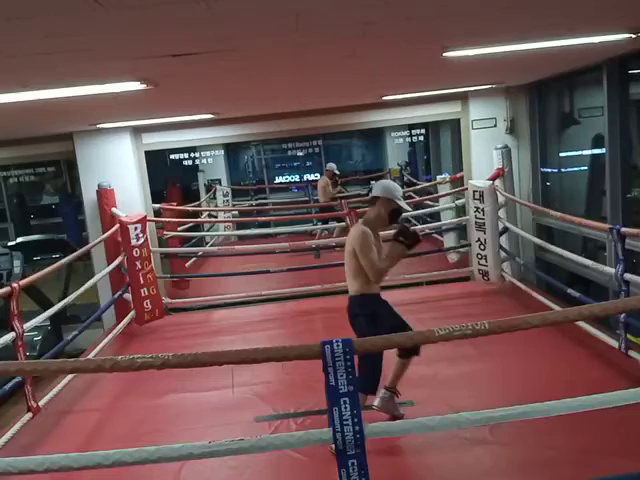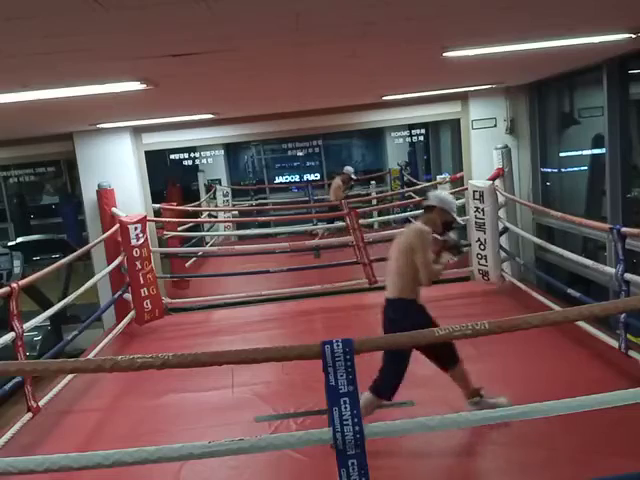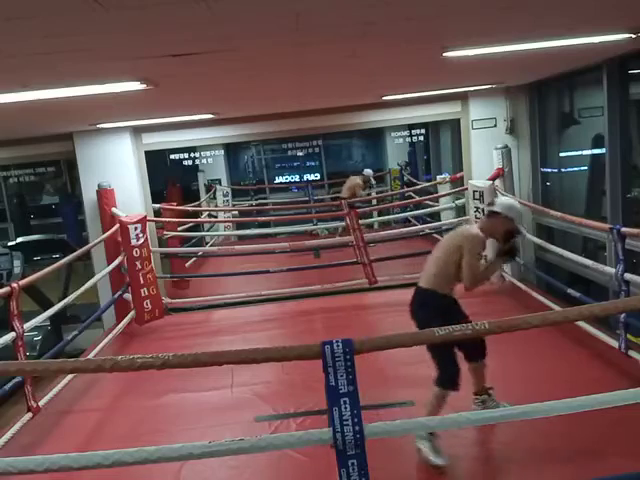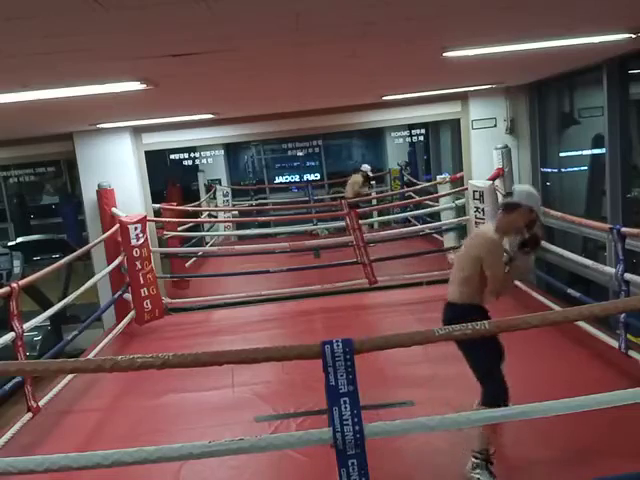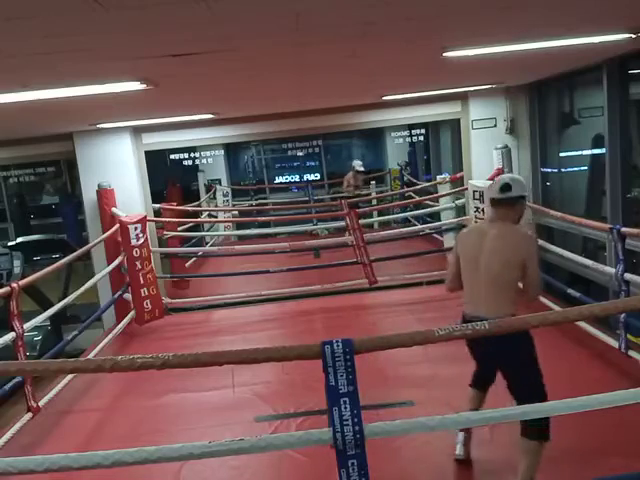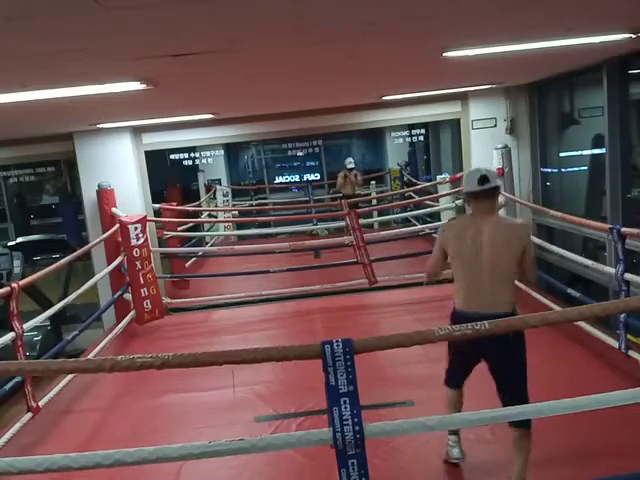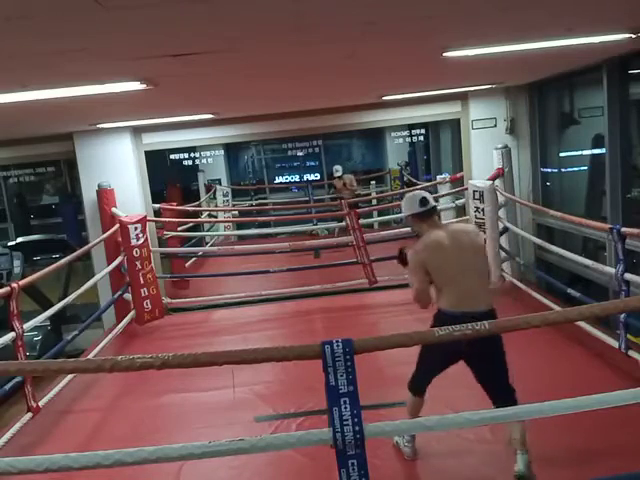
dt=0.3s
person 1, frame 1
left shoulder: (372, 232)
right shoulder: (362, 233)
left elbow: (381, 263)
right elbow: (376, 274)
left wrist: (398, 245)
right wrist: (399, 246)
left hip: (375, 302)
right hip: (364, 308)
left knee: (410, 343)
right knee: (369, 376)
left ankle: (387, 397)
person 1, frame 2
left shoulder: (413, 233)
right shoulder: (422, 233)
right elbow: (427, 278)
left wrist: (437, 257)
right wrist: (445, 259)
left hip: (409, 308)
right hip: (401, 311)
left knee: (447, 352)
right knee: (387, 382)
left ankle: (476, 400)
person 1, frame 3
left shoulder: (471, 233)
right shoulder: (476, 238)
left elbow: (467, 274)
right elbow: (470, 282)
left wrist: (494, 261)
right wrist: (498, 261)
left hip: (442, 301)
right hip: (428, 303)
left knee: (475, 345)
right knee: (449, 372)
left ankle: (481, 396)
right ankle: (427, 436)
person 1, frame 4
left shoulder: (490, 232)
right shoulder: (492, 241)
right elbow: (496, 290)
left wrist: (515, 258)
right wrist: (522, 258)
left hip: (469, 309)
right hip: (461, 315)
left knee: (495, 355)
right knee: (497, 389)
left ankle: (486, 403)
person 1, frame 5
left shoulder: (465, 236)
right shoulder: (524, 240)
left elbow: (451, 284)
right elbow: (534, 292)
left hip: (472, 327)
right hip: (507, 331)
left knee: (483, 375)
left ankle: (463, 439)
person 1, frame 6
left shoulder: (449, 231)
right shoulder: (519, 231)
left elbow: (430, 274)
right elbow: (529, 278)
left hip: (463, 322)
left knee: (455, 377)
right knee: (516, 404)
left ankle: (454, 441)
person 1, frame 7
left shoulder: (418, 251)
right shoulder: (472, 232)
left elbow: (422, 301)
right elbow: (486, 277)
left hip: (449, 323)
right hip: (484, 319)
left knee: (420, 379)
right knee: (503, 394)
left ankle: (407, 439)
right ankle: (520, 456)
